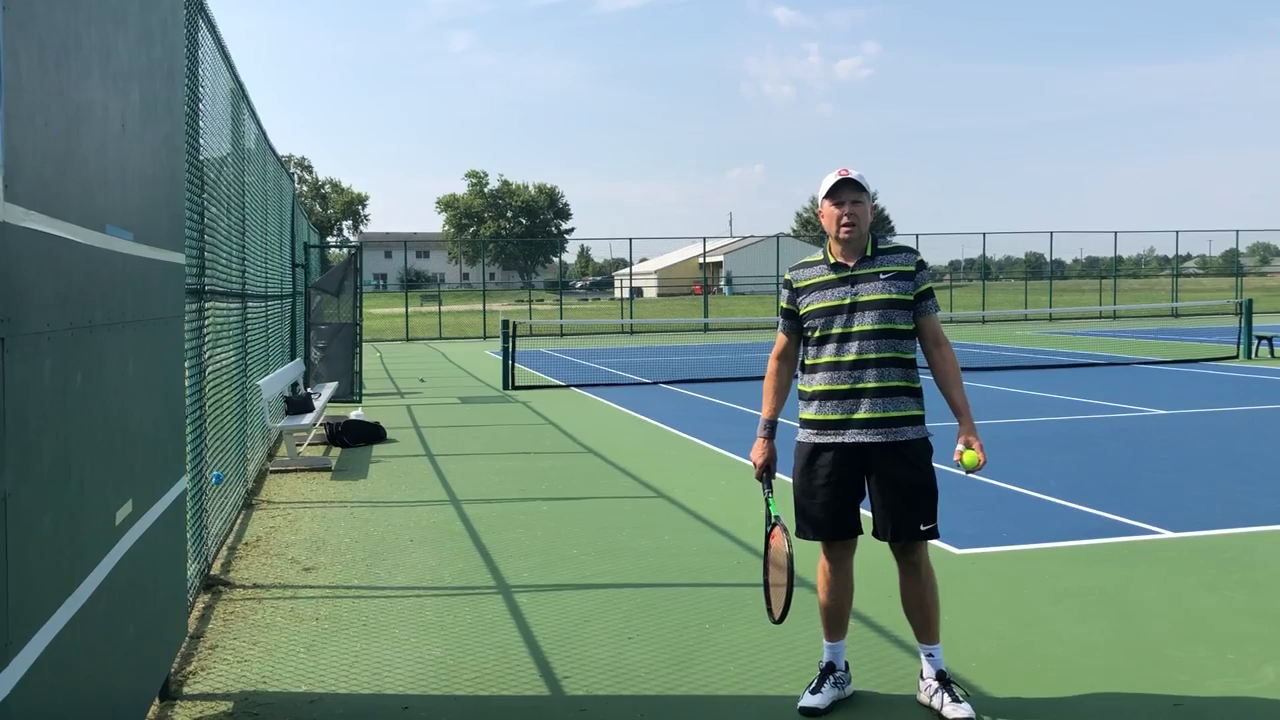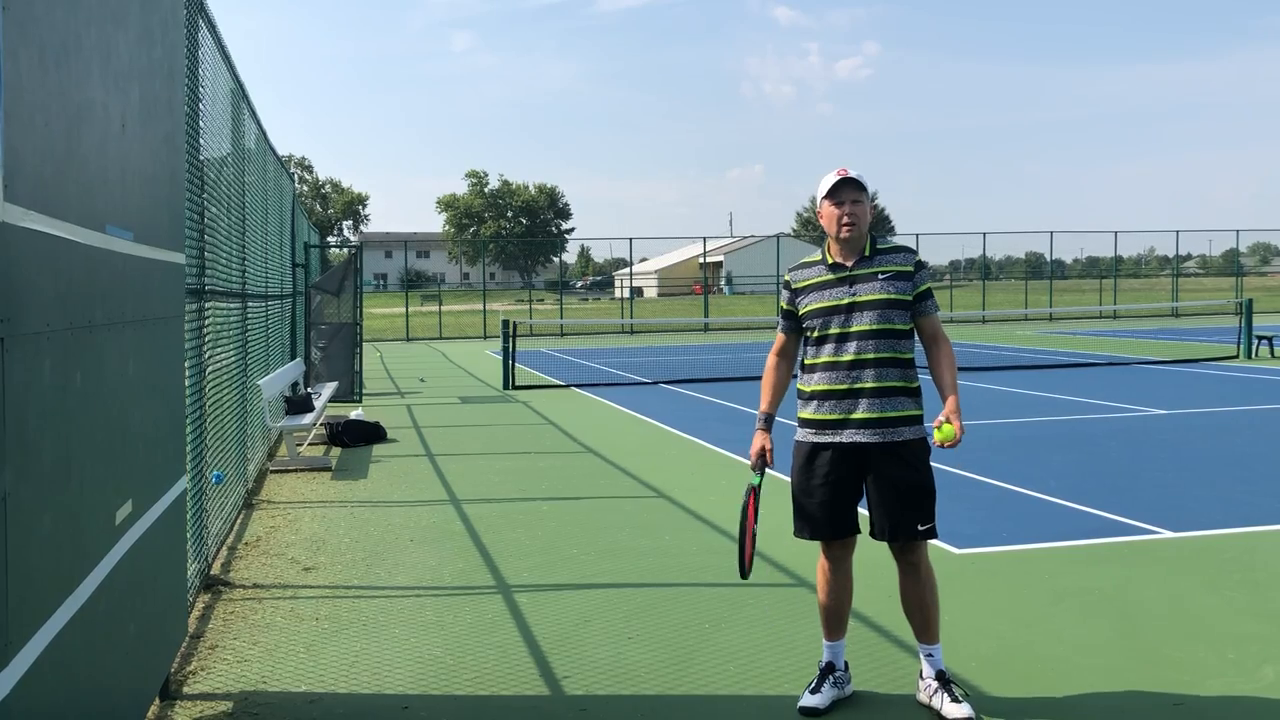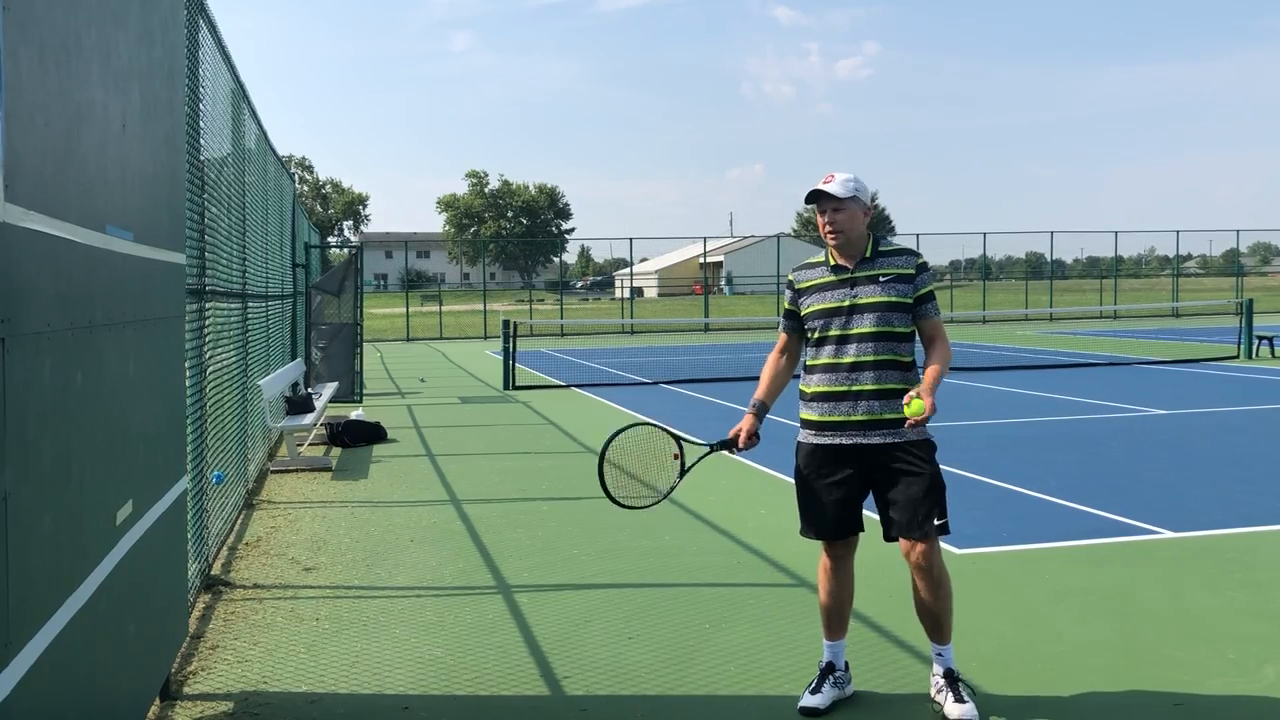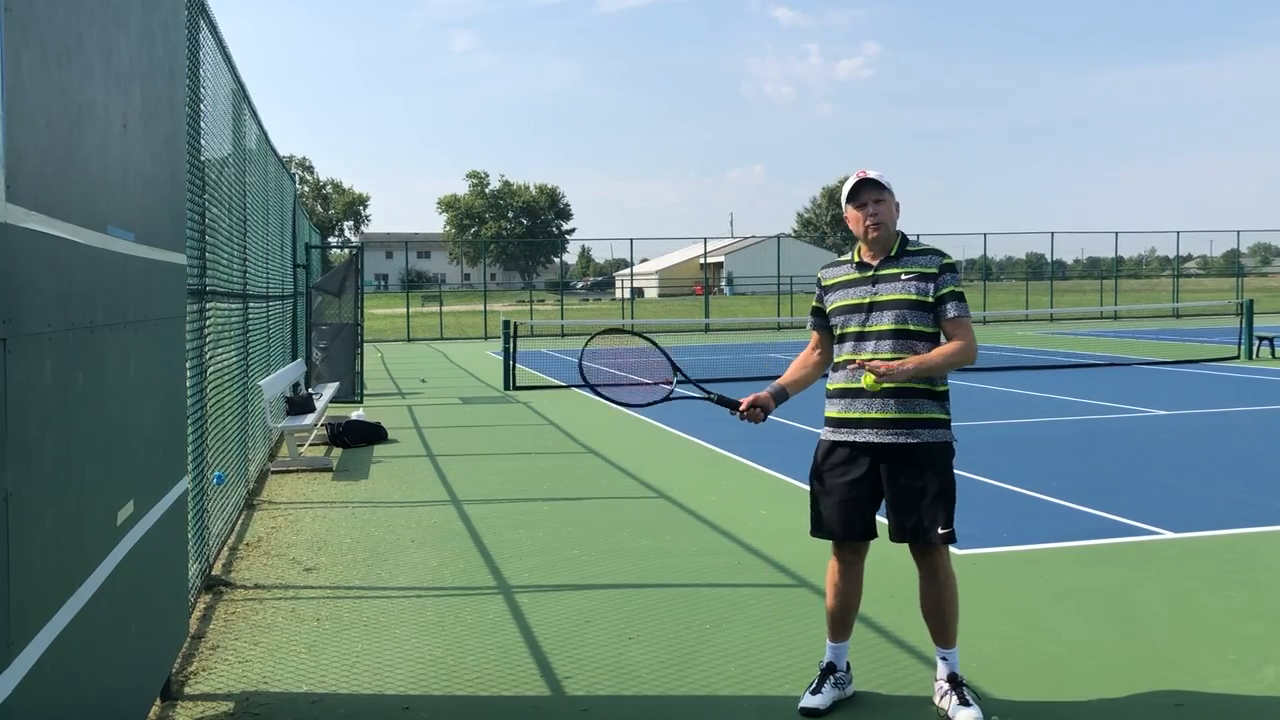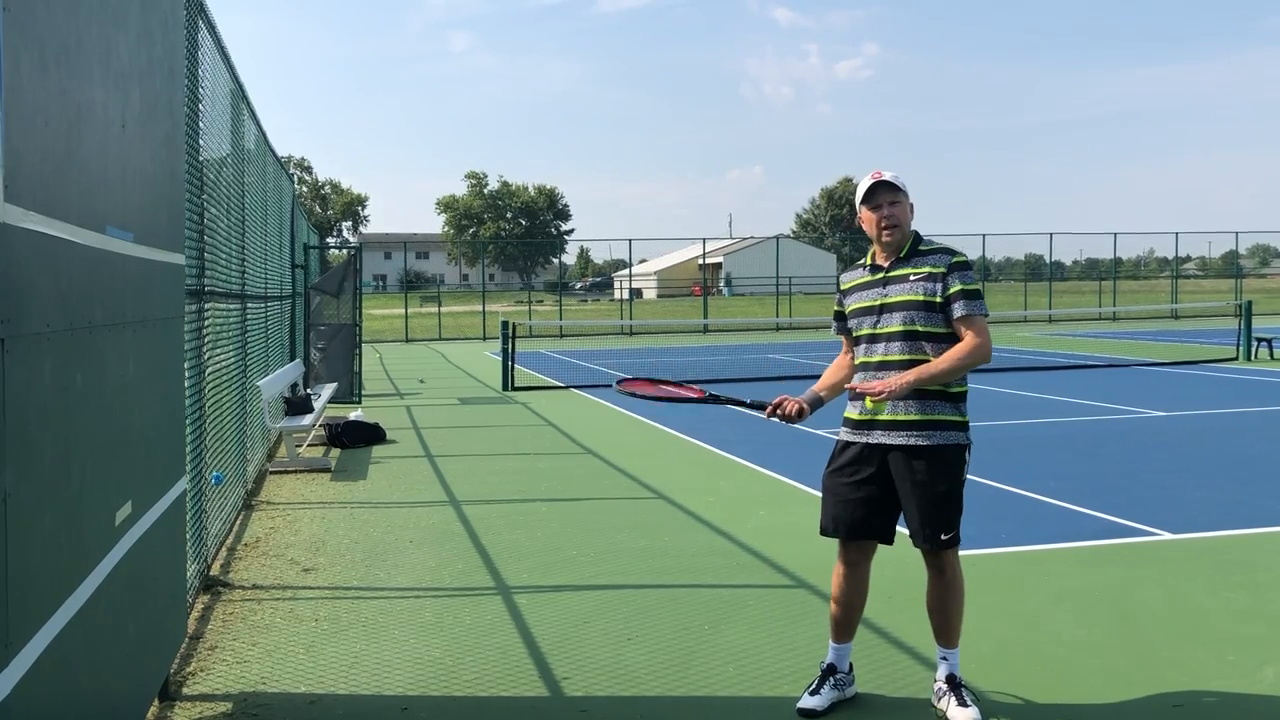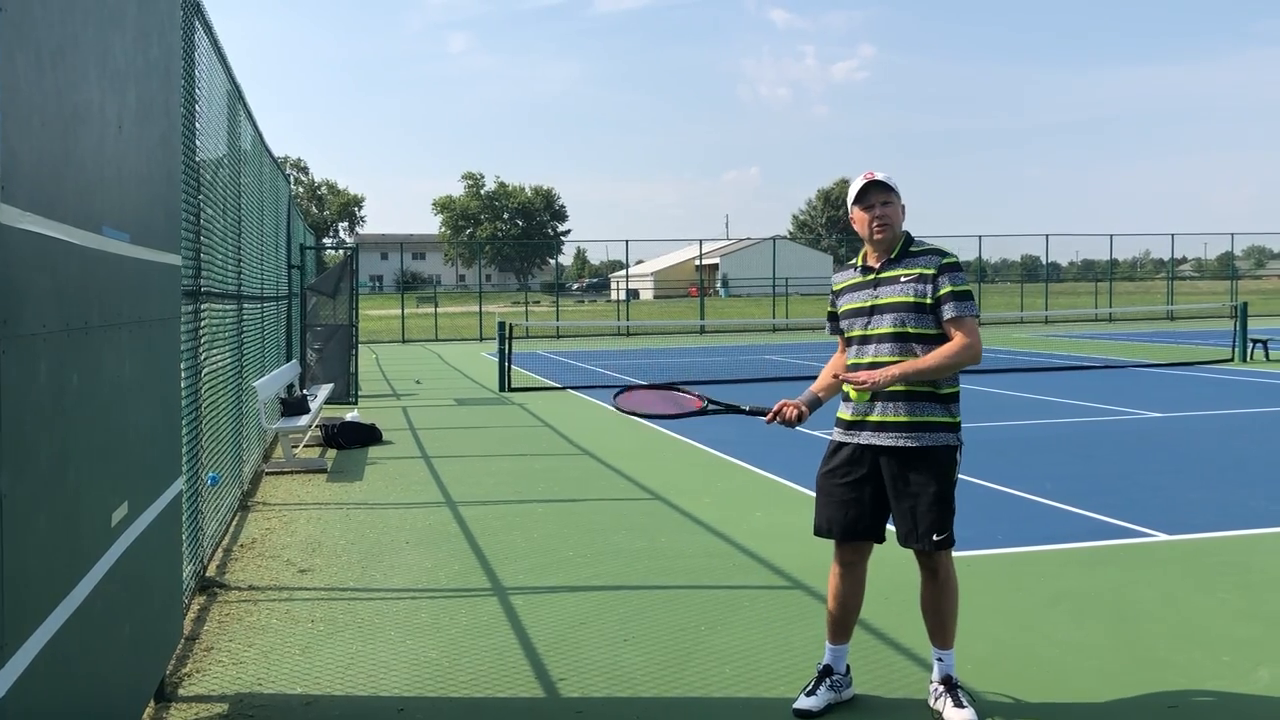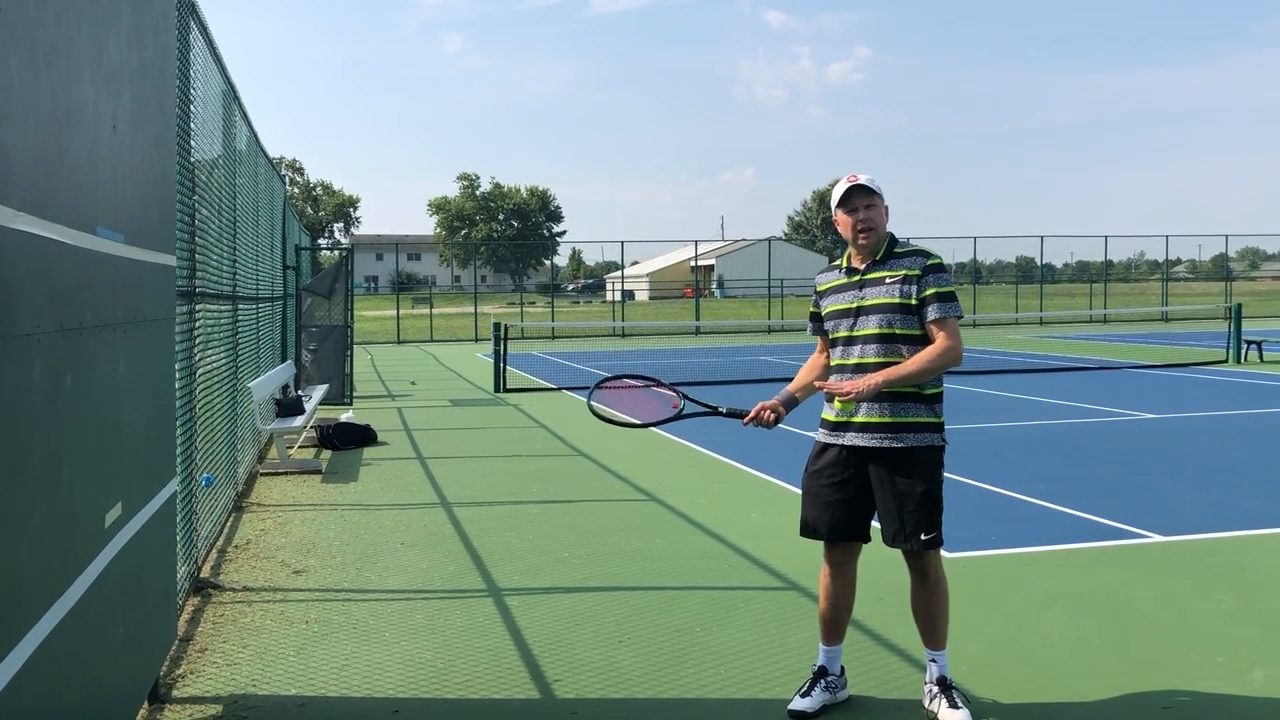
dt=0.3s
person 1, frame 1
left shoulder: (906, 264)
right shoulder: (799, 277)
left elbow: (936, 345)
right elbow: (782, 358)
left wrist: (965, 422)
right wrist: (765, 433)
left hip: (899, 437)
right hip: (823, 440)
left knee: (912, 553)
right knee: (834, 550)
left ankle: (933, 674)
right ankle: (833, 668)
person 1, frame 2
left shoulder: (906, 264)
right shoulder: (799, 277)
left elbow: (935, 341)
right elbow: (782, 355)
left wrist: (952, 404)
right wrist: (764, 425)
left hip: (898, 436)
right hip: (822, 439)
left knee: (912, 553)
right knee: (834, 549)
left ankle: (933, 673)
right ankle: (834, 668)
person 1, frame 3
left shoulder: (908, 266)
right shoulder: (802, 279)
left elbow: (937, 341)
right elbow: (784, 353)
left wrist: (928, 387)
right wrist: (755, 412)
left hip: (900, 438)
right hip: (825, 442)
left knee: (923, 551)
right knee: (835, 549)
left ankle: (944, 672)
right ankle: (834, 668)
person 1, frame 4
left shoulder: (935, 267)
right shoulder: (831, 277)
left elbow: (965, 347)
right elbow: (818, 352)
left wrist: (900, 368)
right wrist: (772, 394)
left hip: (920, 437)
right hip: (845, 439)
left knee: (932, 554)
right knee: (846, 551)
left ankle: (948, 676)
right ankle: (836, 669)
person 1, frame 5
left shoulder: (948, 264)
right shoulder: (851, 280)
left elbow: (978, 346)
left wrist: (906, 381)
right wrist: (810, 399)
left hip: (933, 439)
right hip: (861, 438)
left knee: (940, 554)
right knee: (852, 550)
right ankle: (837, 669)
person 1, frame 6
left shoulder: (939, 266)
right shoulder: (843, 279)
left elbow: (969, 346)
left wrist: (892, 373)
right wrist: (808, 400)
left hip: (924, 441)
right hip: (854, 439)
left knee: (934, 555)
right knee: (847, 551)
right ankle: (835, 671)
person 1, frame 7
left shoulder: (924, 266)
right shoulder: (826, 281)
left elbow: (950, 349)
left wrist: (875, 381)
right wrist: (784, 399)
left hip: (910, 440)
right hip: (839, 440)
left knee: (923, 556)
right knee: (838, 552)
right ankle: (829, 672)
